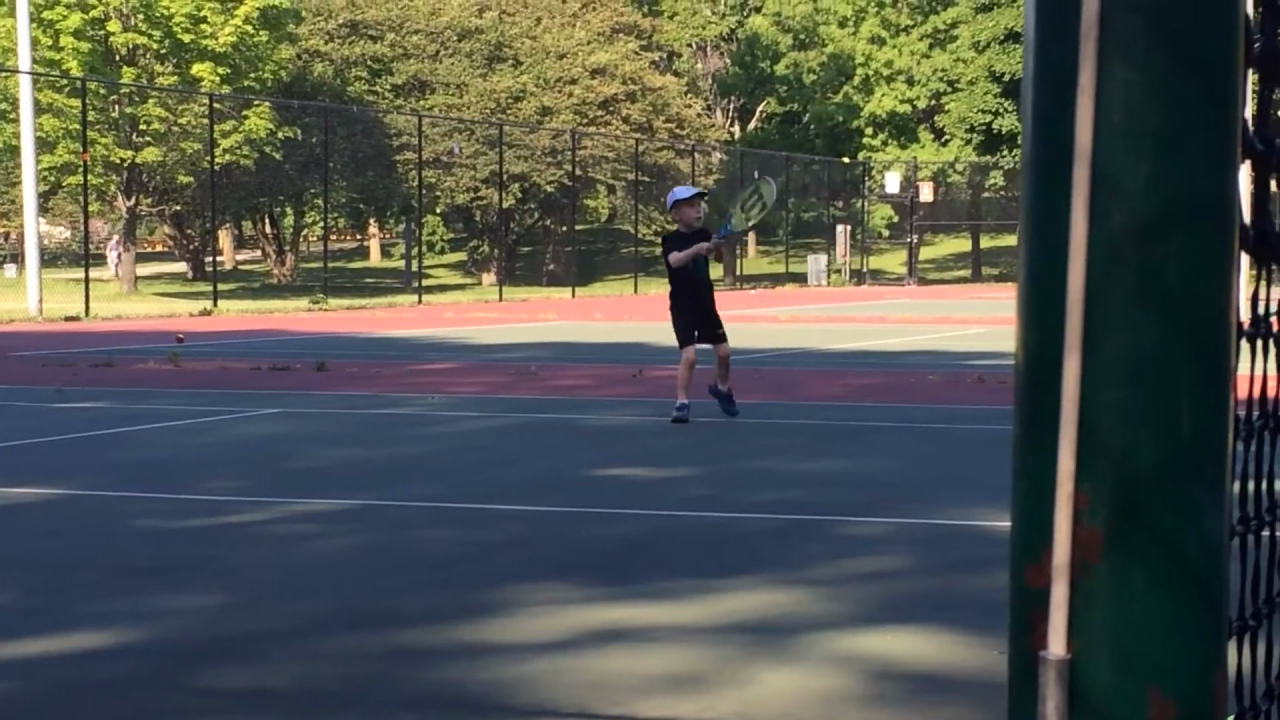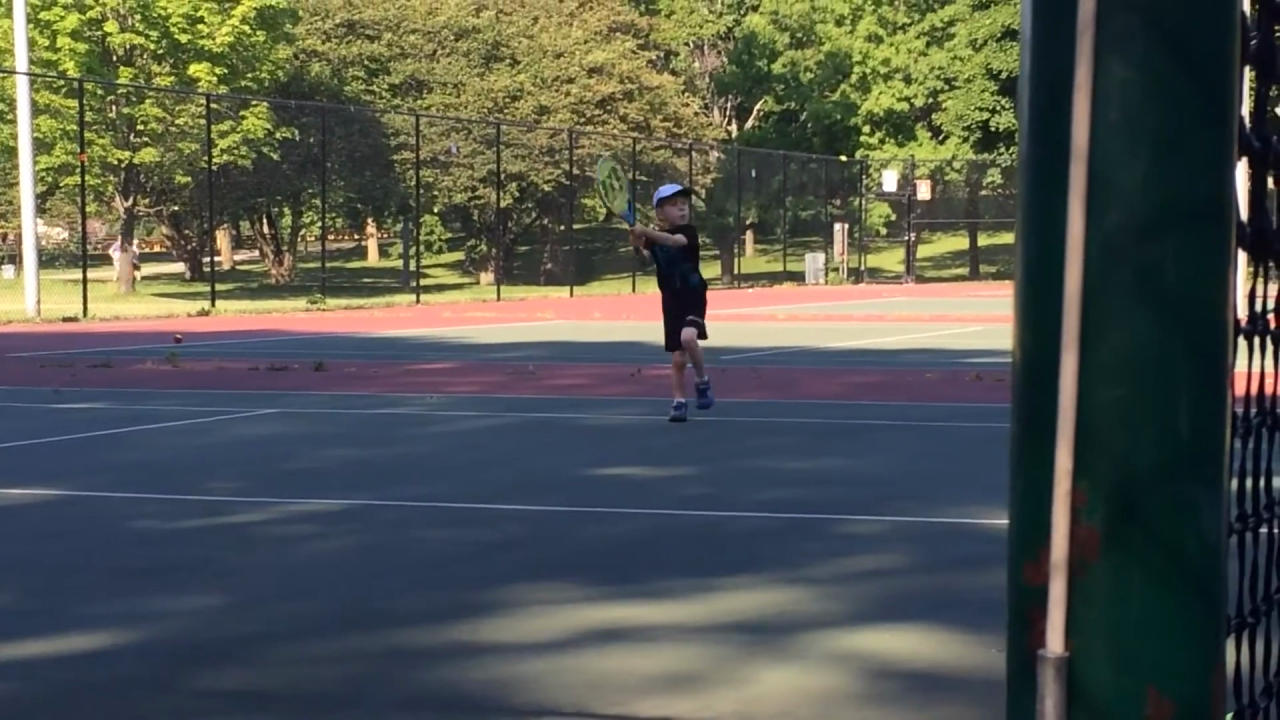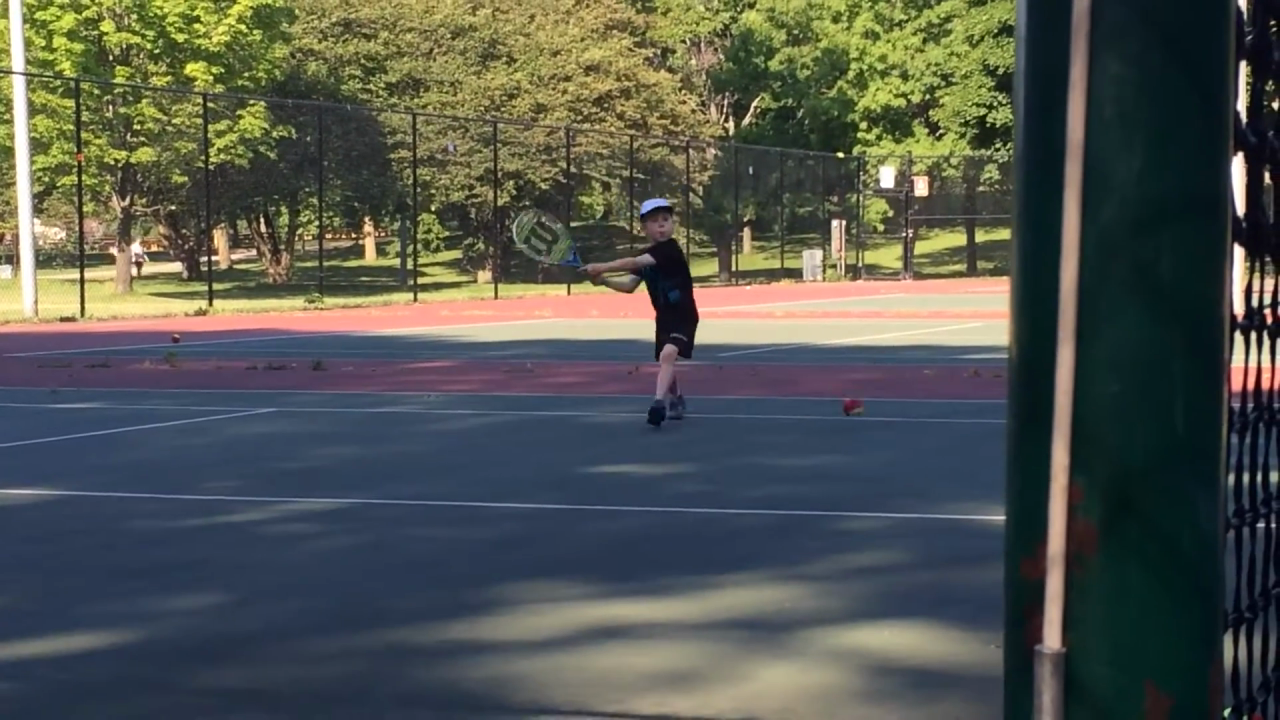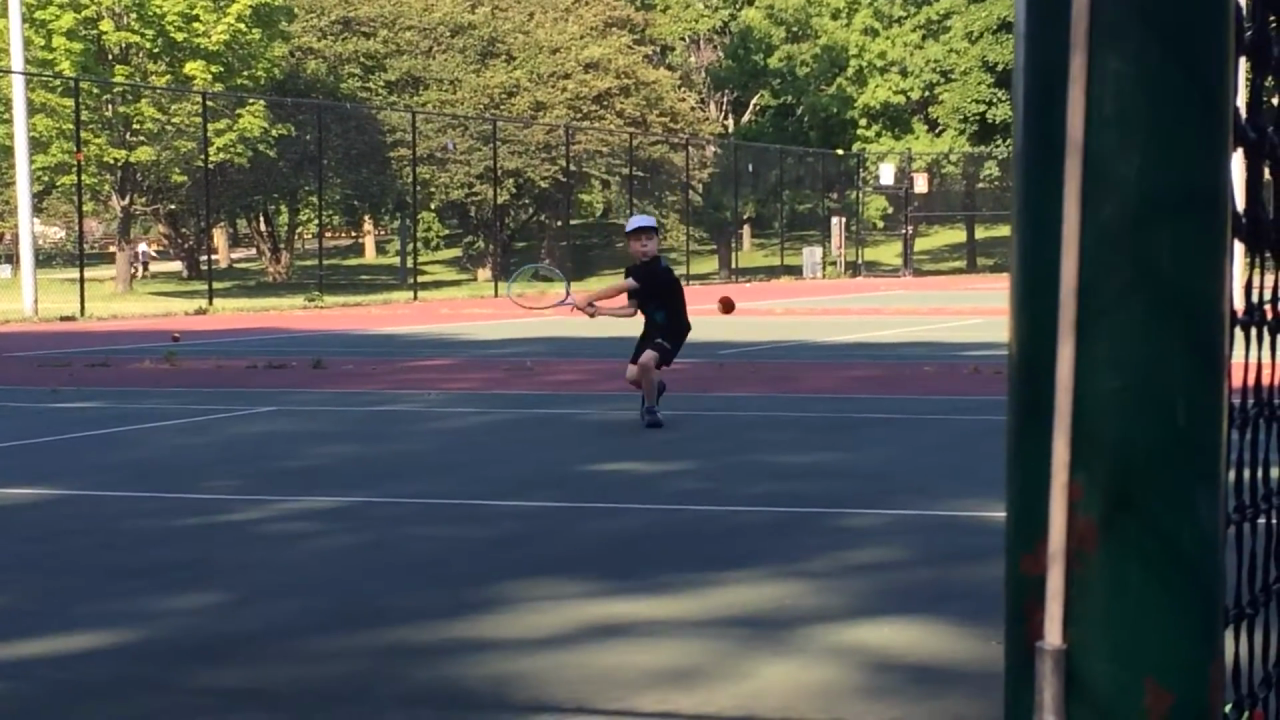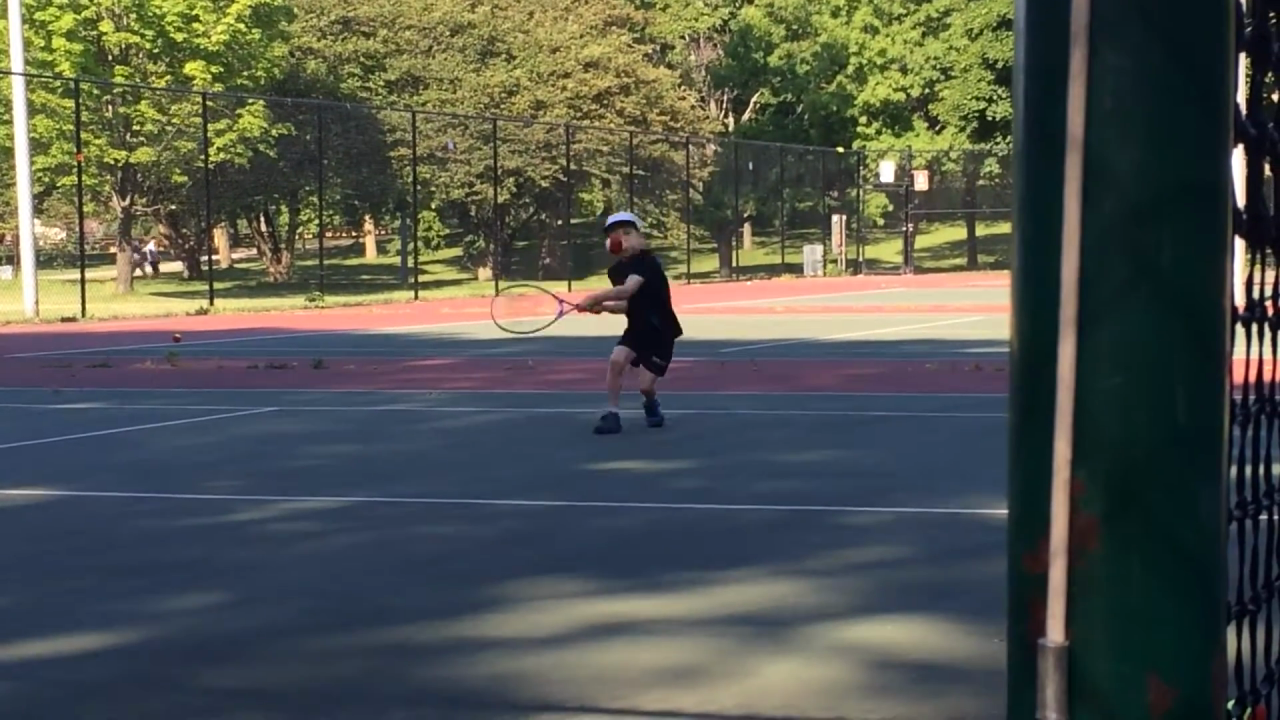
dt=0.2s
person 1, frame 1
left shoulder: (704, 235)
right shoulder: (670, 239)
left elbow: (715, 249)
right elbow: (674, 261)
left wrist: (714, 248)
right wrist: (697, 249)
left hip: (706, 304)
right hip: (682, 306)
left knee: (723, 351)
right knee: (689, 355)
left ankle: (722, 388)
right ankle: (682, 404)
person 1, frame 2
left shoulder: (688, 232)
right shoulder: (657, 241)
left elbow: (673, 240)
right elbow: (644, 256)
left wrist: (648, 233)
right wrist: (640, 241)
left hip: (694, 299)
right hip: (672, 303)
left knee: (688, 337)
right knee: (677, 358)
left ankle: (702, 381)
right ankle: (679, 402)
person 1, frame 3
left shoulder: (671, 248)
right shoulder: (648, 255)
left elbow: (633, 264)
right elbow: (629, 285)
left wrist: (601, 268)
right wrist: (604, 278)
left hip: (683, 315)
right hip: (664, 317)
left knee: (668, 355)
right knee: (665, 364)
left ankle: (660, 402)
right ankle: (676, 399)
person 1, frame 4
left shoulder: (656, 269)
right shoulder: (634, 270)
left elbow: (619, 289)
right elbow: (631, 309)
left wrist: (588, 299)
right wrist: (598, 309)
left hip: (672, 328)
right hip: (653, 327)
left knee: (646, 361)
right knee: (632, 377)
left ankle: (651, 408)
right ankle: (655, 385)
person 1, frame 5
left shoulder: (647, 259)
right shoulder: (616, 271)
left elbow: (629, 290)
right elbow: (626, 305)
left wrist: (594, 299)
right wrist: (601, 306)
left hip: (662, 331)
right hip: (637, 328)
left knee: (646, 384)
right knee: (618, 359)
left ankle: (652, 404)
right ankle: (612, 414)
